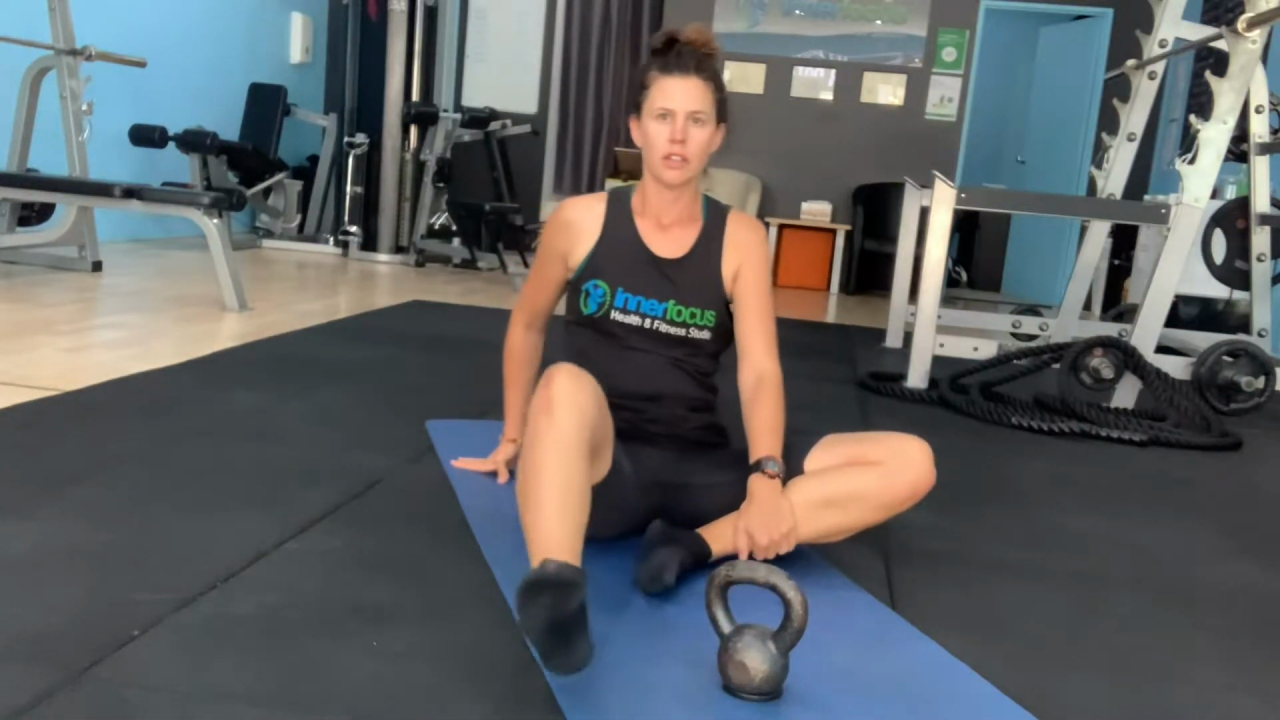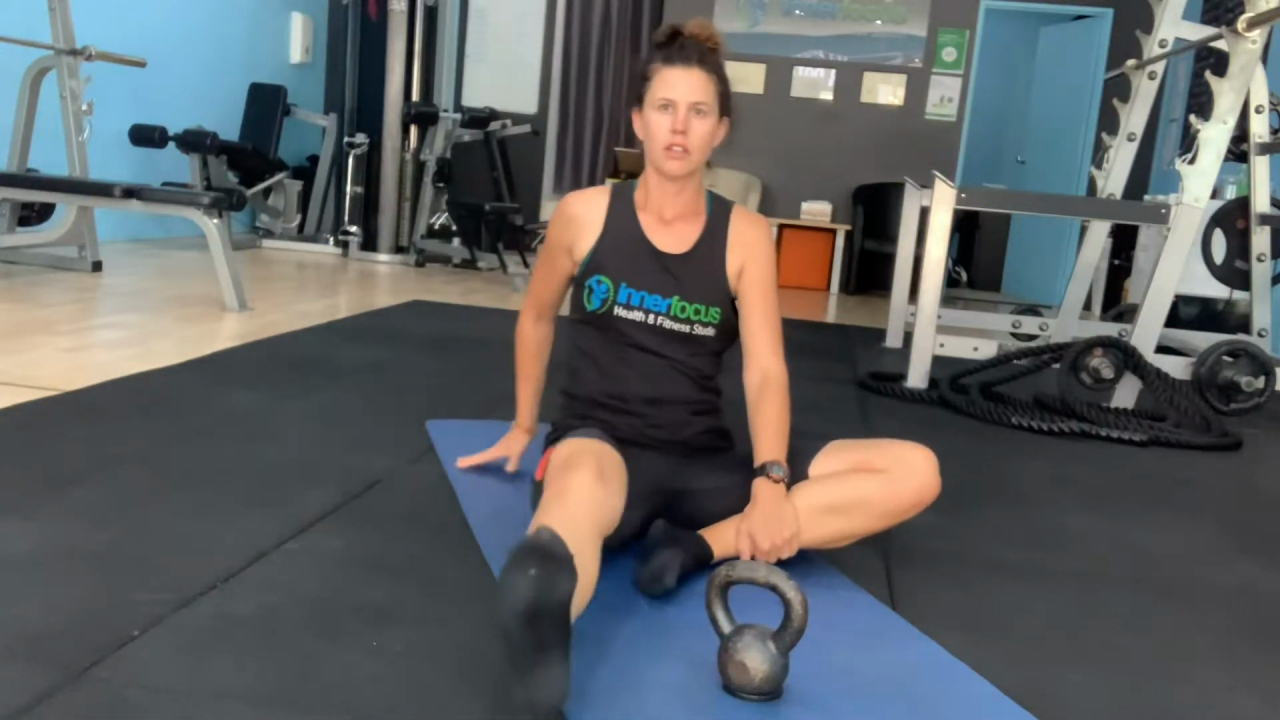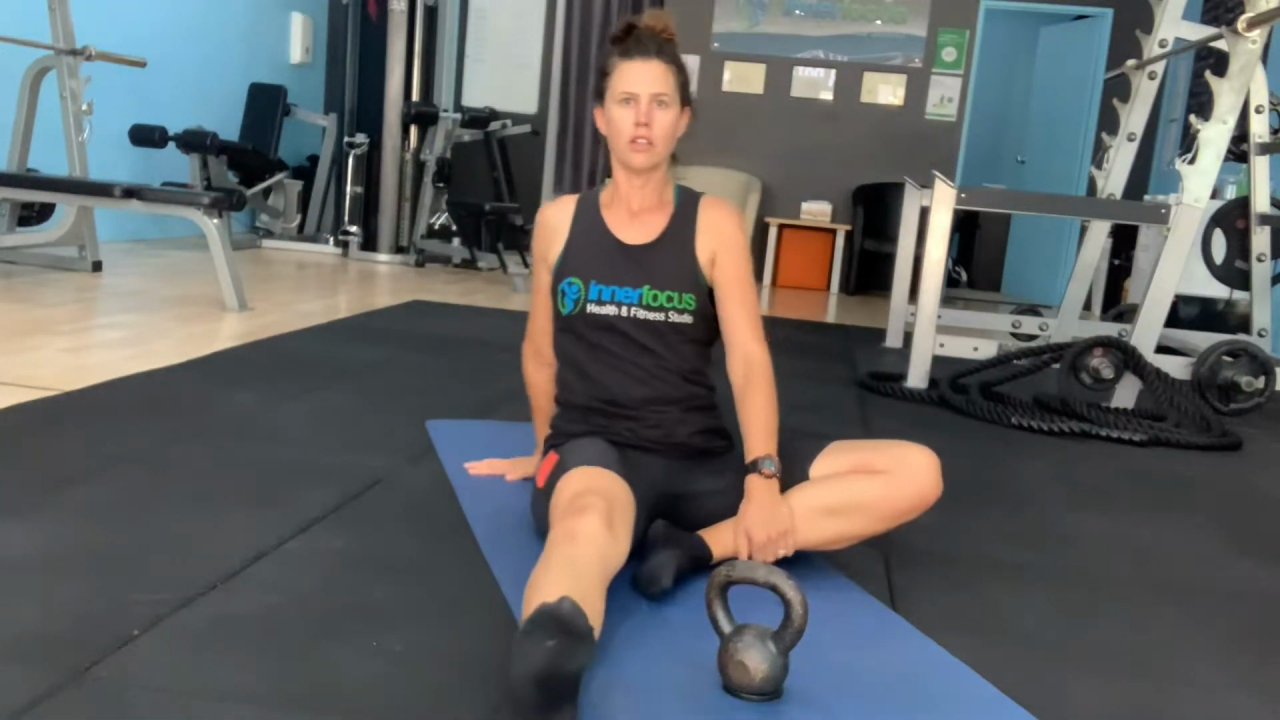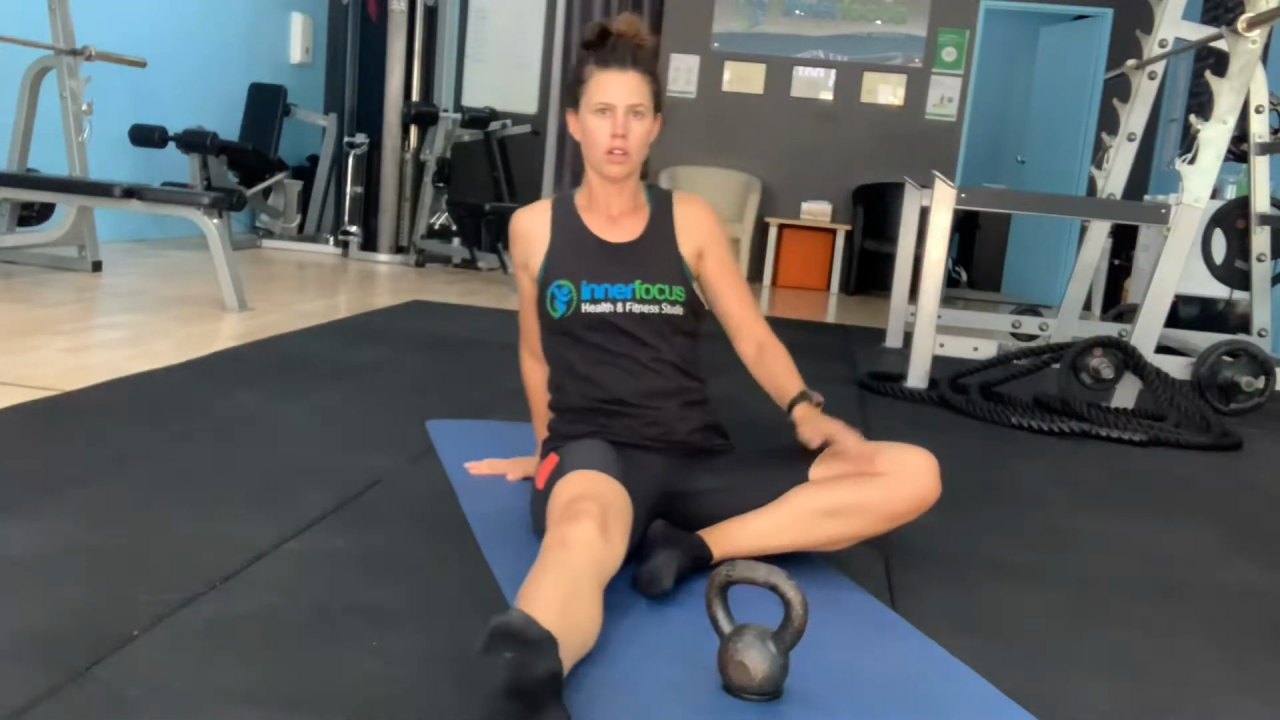
dt=0.3s
person 1, frame 1
left shoulder: (741, 238)
right shoulder: (580, 221)
left elbow: (759, 370)
right elbow: (527, 327)
left wrist: (766, 482)
right wrist: (513, 439)
left hip: (697, 466)
right hip: (601, 470)
left knee: (909, 463)
right knee: (567, 385)
left ankle: (701, 543)
right ankle: (556, 589)
person 1, frame 2
left shoulder: (745, 233)
right shoulder: (584, 214)
left elbow: (765, 367)
right elbow: (535, 317)
left wrist: (770, 484)
right wrist: (523, 428)
left hip: (700, 461)
right hip: (598, 441)
left knee: (915, 473)
right knee: (585, 485)
left ankle: (702, 545)
right ankle: (543, 614)
person 1, frame 3
left shoulder: (715, 222)
right shoulder: (559, 221)
left elbow: (748, 355)
left wrist: (762, 478)
right wrist: (544, 448)
left hip: (699, 456)
right hip: (594, 446)
left knee: (916, 474)
right knee: (590, 520)
left ankle: (700, 545)
right ankle: (549, 660)
person 1, frame 4
left shoulder: (690, 218)
right shoulder: (535, 226)
left elbow: (751, 332)
left wrist: (805, 411)
right wrist: (547, 449)
left hip: (696, 454)
right hip: (593, 449)
left knee: (911, 475)
right knee: (584, 531)
left ankle: (699, 547)
